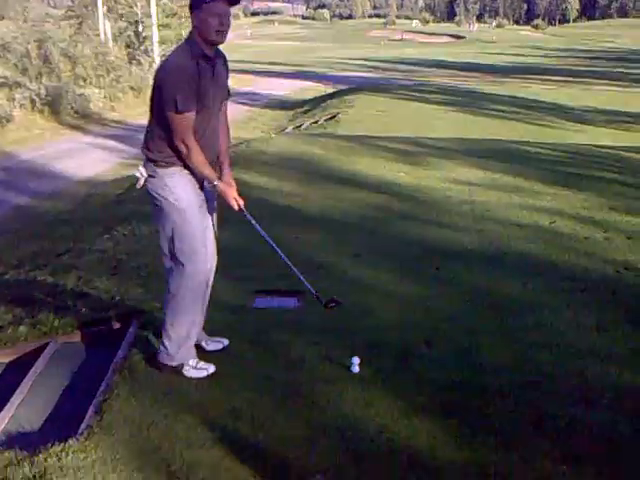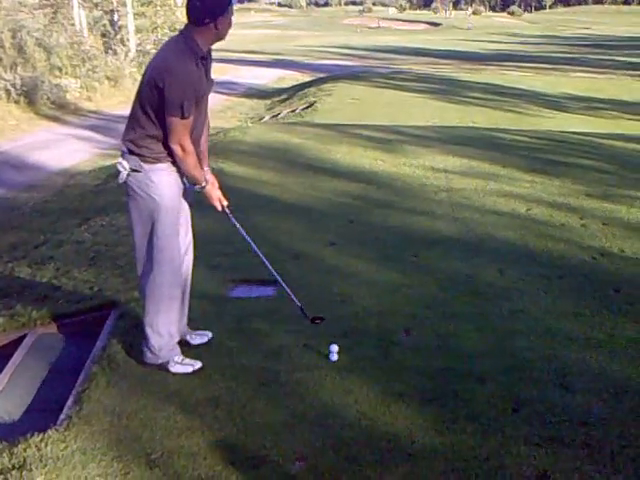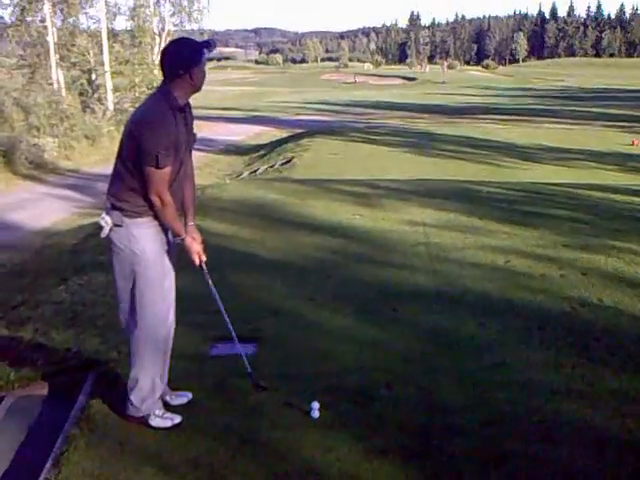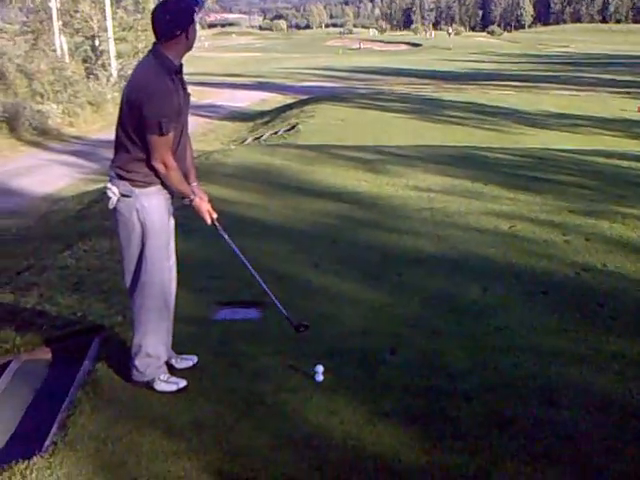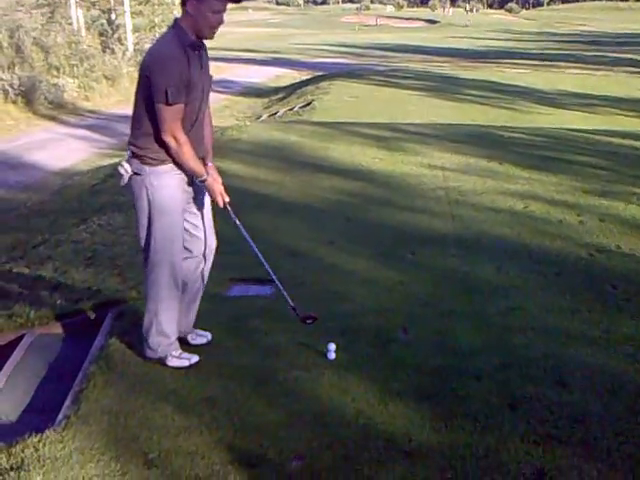
dt=1s
person 1, frame 1
left shoulder: (219, 61)
right shoulder: (178, 68)
right elbow: (184, 142)
left wrist: (226, 171)
right wrist: (218, 184)
left hip: (200, 174)
right hip: (172, 175)
left knee: (205, 260)
right knee: (192, 263)
left ankle: (192, 332)
right ankle: (174, 352)
person 1, frame 2
left shoulder: (200, 53)
right shoulder: (179, 67)
left elbow: (200, 115)
right elbow: (179, 143)
left wrist: (207, 168)
right wrist: (203, 184)
left hip: (169, 165)
right hip: (151, 169)
left knee: (180, 253)
right knee: (164, 260)
left ankle: (175, 327)
right ankle: (159, 348)
person 1, frame 3
left shoulder: (182, 110)
right shoulder: (157, 120)
left elbow: (186, 168)
right elbow: (157, 194)
left wrist: (191, 224)
right wrist: (184, 237)
left hip: (155, 221)
right hip: (134, 224)
left knee: (162, 312)
right knee: (151, 316)
left ankle: (157, 388)
right ankle: (142, 403)
person 1, frame 4
left shoulder: (168, 70)
right shoulder: (156, 85)
left elbow: (180, 134)
right elbow: (160, 159)
left wrist: (194, 183)
right wrist: (192, 197)
left hip: (153, 189)
right hip: (141, 192)
left knee: (163, 277)
right knee: (152, 281)
left ankle: (161, 350)
right ankle: (147, 366)
person 1, frame 5
left shoulder: (198, 50)
right shoulder: (166, 57)
right elbow: (172, 135)
left wrist: (210, 165)
right wrist: (206, 177)
left hip: (189, 168)
right hip: (160, 172)
left knee: (201, 248)
right knee: (166, 262)
left ankle: (180, 323)
right ankle: (161, 343)
